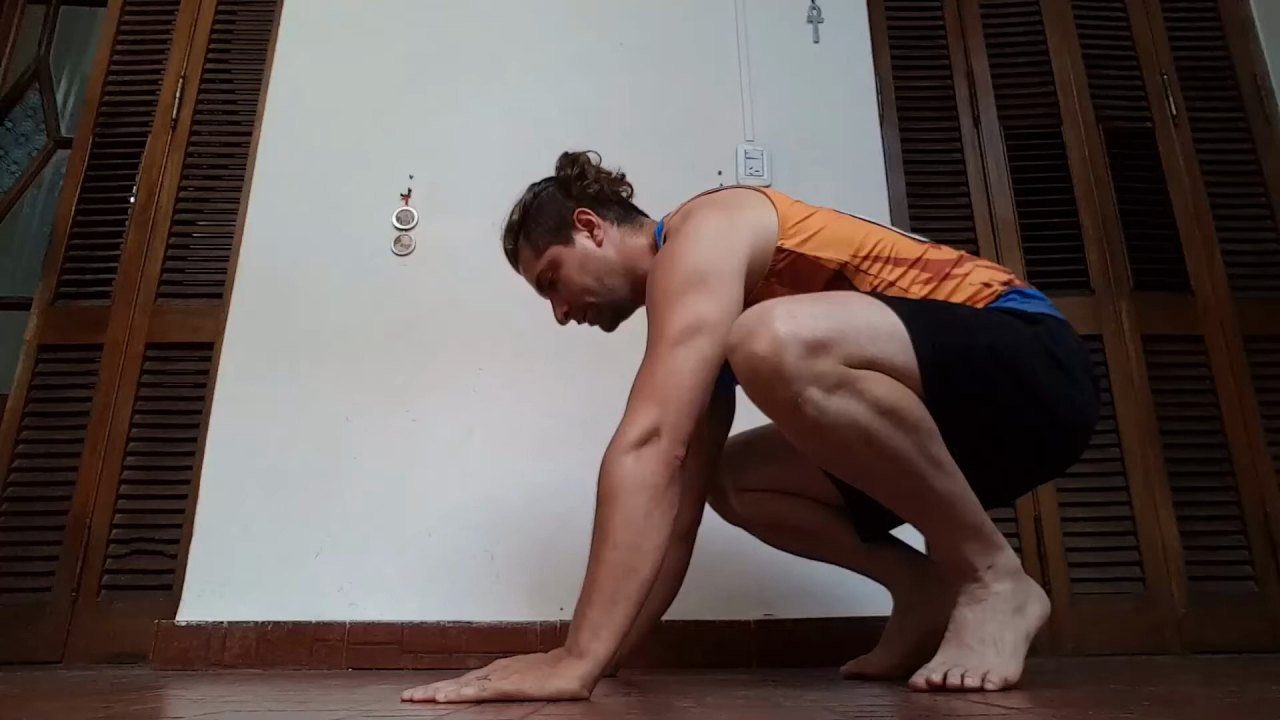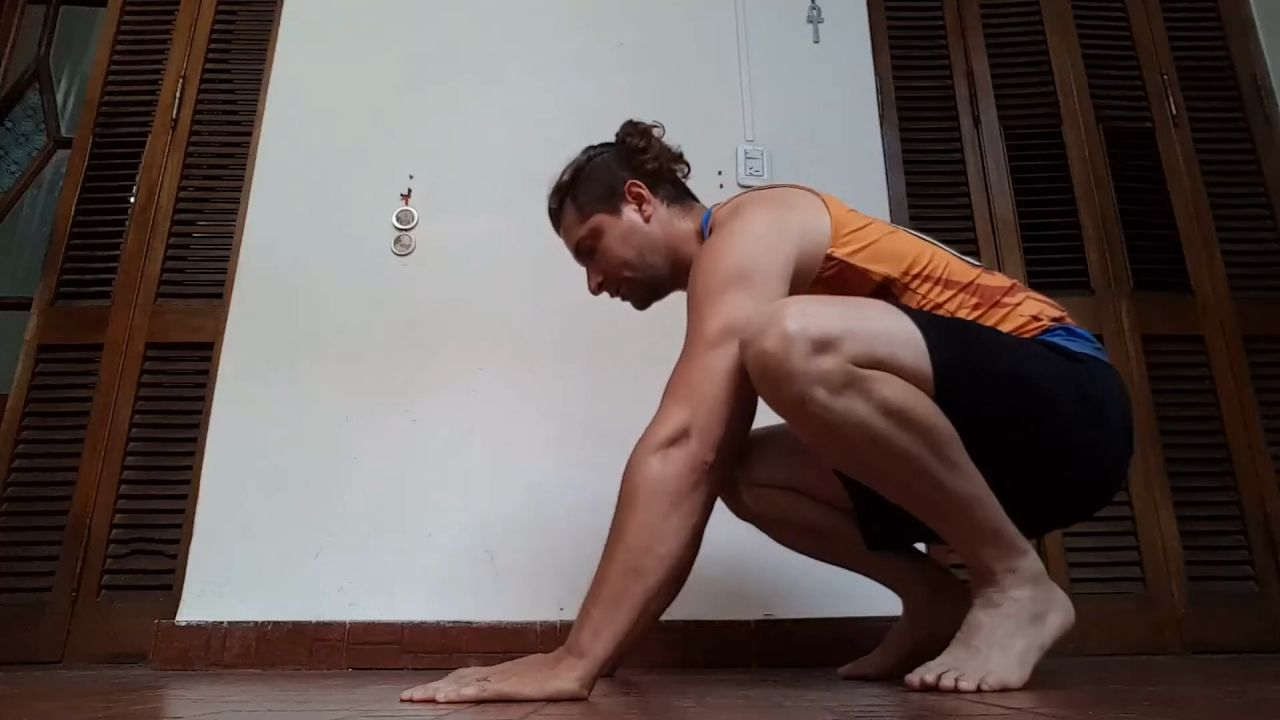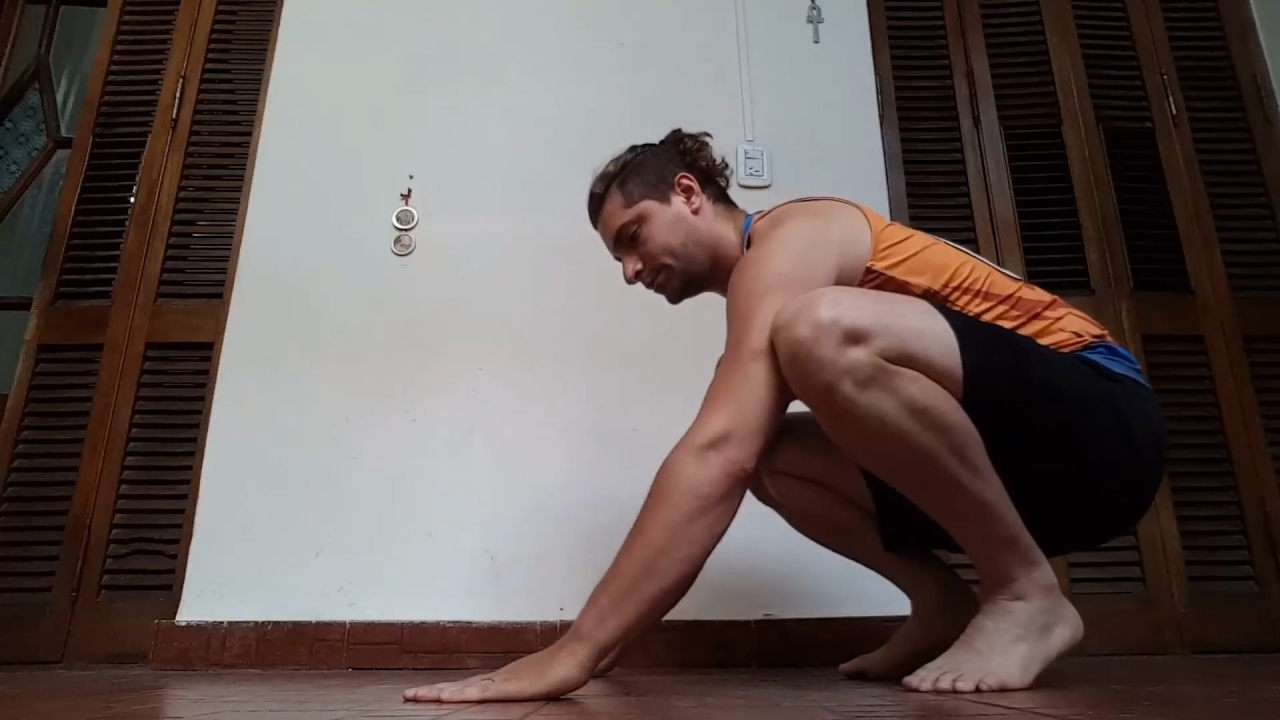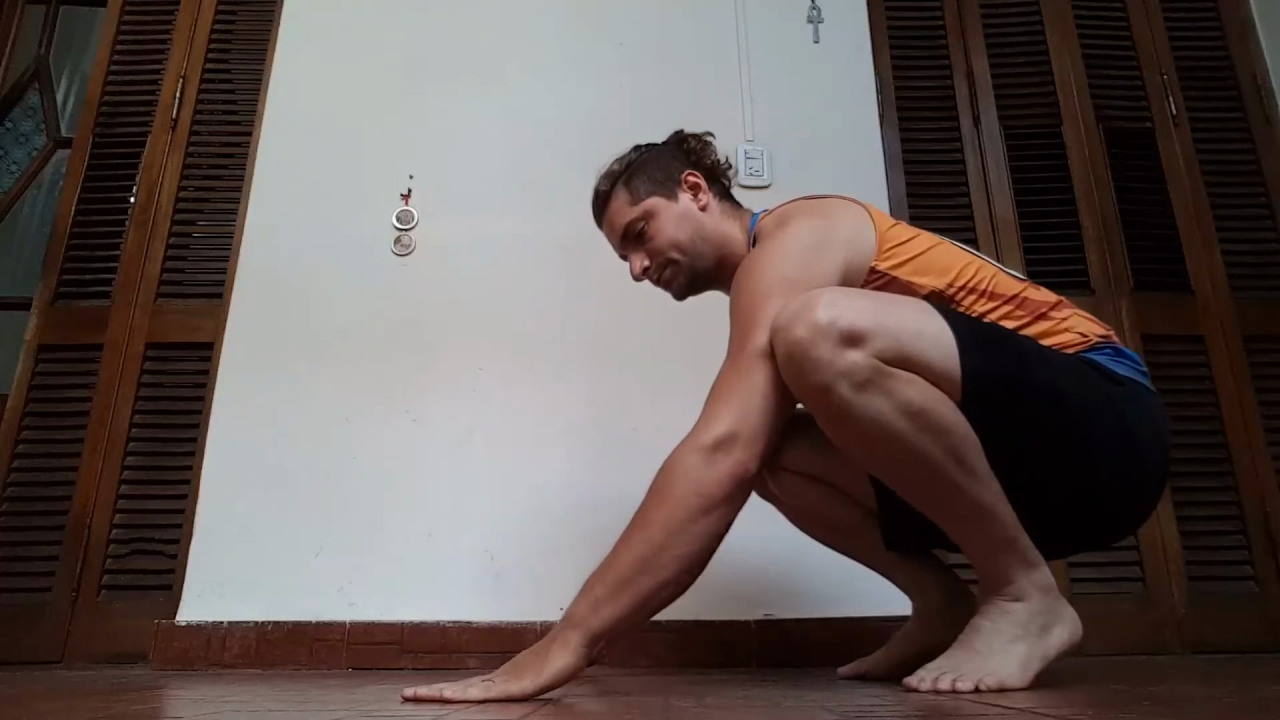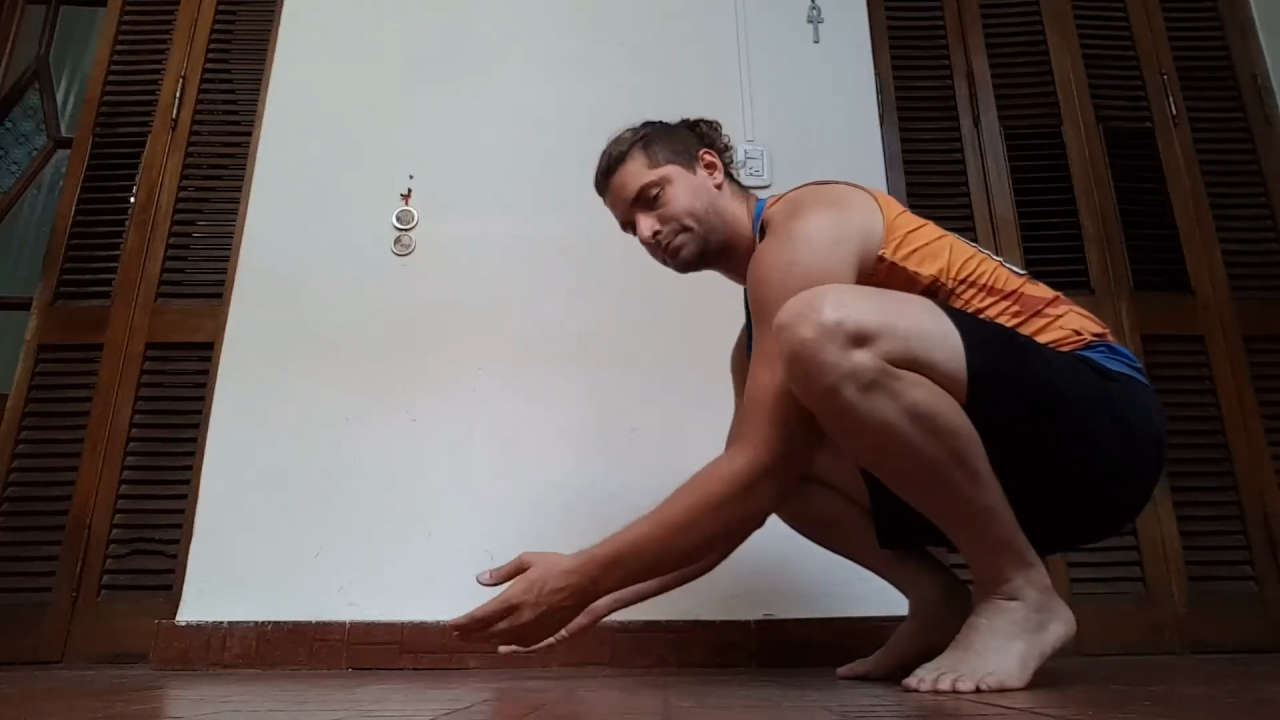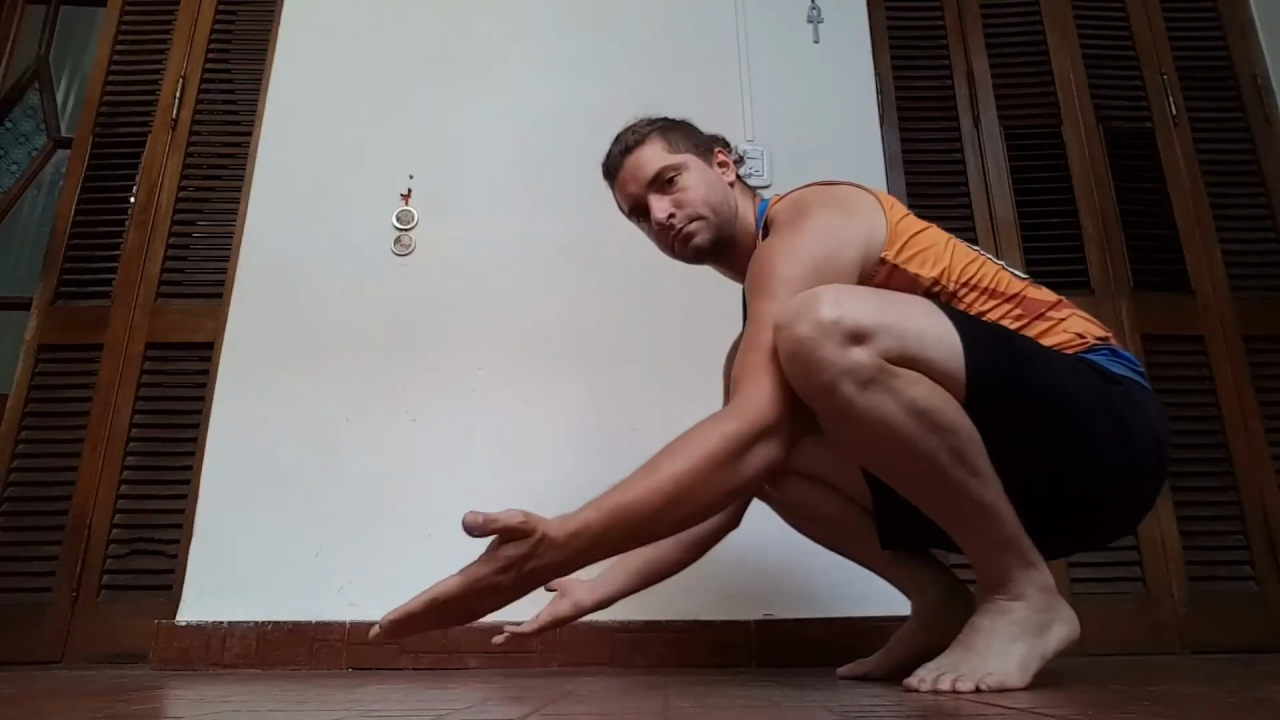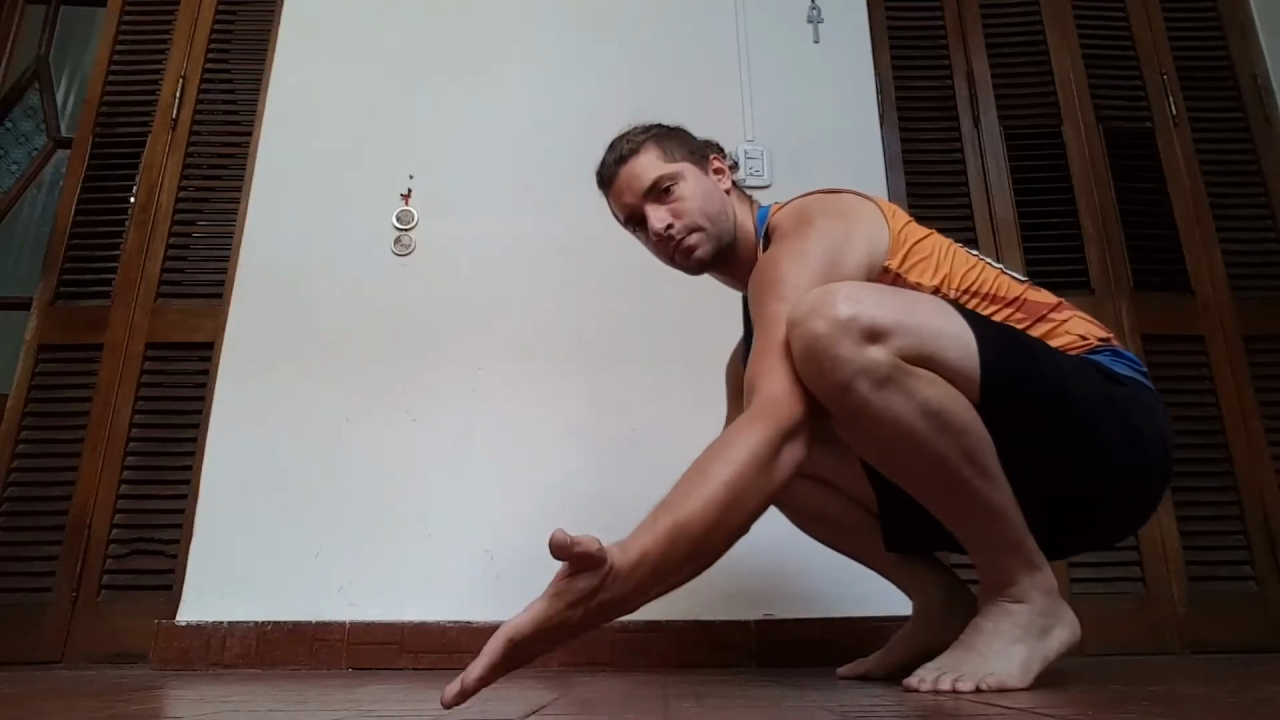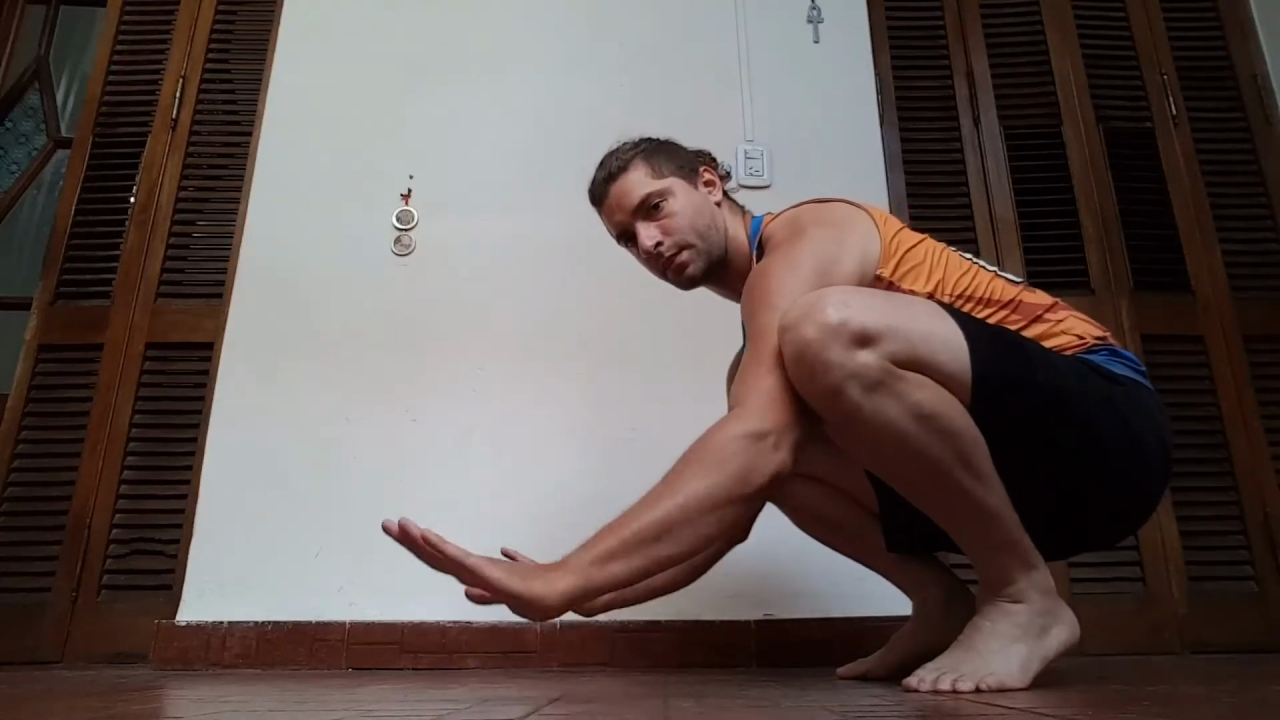
dt=0.4s
person 1, frame 1
left shoulder: (702, 233)
right shoulder: (697, 315)
left elbow: (648, 446)
right elbow: (677, 497)
left wrist: (580, 657)
right wrist: (605, 648)
left hip: (1028, 363)
right hip: (964, 400)
left knee: (780, 342)
right knee: (730, 478)
left ankle: (991, 580)
right ankle: (931, 592)
person 1, frame 2
left shoulder: (747, 230)
right shoulder: (730, 304)
left elbow: (678, 447)
right elbow: (694, 484)
left wrist: (577, 659)
right wrist: (596, 648)
left hip: (1065, 408)
right hip: (990, 450)
left knee: (794, 341)
right knee: (746, 474)
left ankle: (1015, 585)
right ankle: (937, 602)
person 1, frame 3
left shoulder: (787, 240)
right shoulder: (762, 305)
left elbow: (715, 456)
right elbow: (731, 462)
left wrist: (576, 651)
right wrist: (596, 640)
left hip: (1098, 421)
right hip: (1014, 462)
left knee: (825, 329)
left ankle: (1025, 596)
right ankle: (947, 604)
person 1, frame 4
left shoulder: (793, 241)
right shoulder: (764, 319)
left elbow: (717, 455)
right elbow: (723, 486)
left wrist: (568, 640)
right wrist: (594, 626)
left hip: (1103, 421)
right hip: (1014, 455)
left knee: (823, 331)
left ankle: (1023, 596)
right ankle: (947, 606)
person 1, frame 5
left shoulder: (804, 226)
right shoulder: (759, 341)
left elbow: (761, 470)
right elbow: (754, 479)
left wrist: (579, 577)
right wrist: (602, 596)
left hip: (1102, 418)
right hip: (1012, 460)
left knee: (825, 331)
left ankle: (1019, 594)
right ankle: (944, 605)
person 1, frame 6
left shoulder: (809, 222)
right shoulder: (754, 339)
left elbow: (755, 432)
right elbow: (717, 503)
left wrist: (556, 545)
right wrist: (586, 589)
left hip: (1099, 422)
right hip: (1011, 466)
left knee: (824, 326)
left ankle: (1022, 596)
right ankle: (943, 606)
person 1, frame 7
left shoulder: (810, 228)
right shoulder: (759, 343)
left elbow: (777, 433)
right elbow: (723, 508)
left wrist: (610, 577)
right wrist: (600, 594)
left hip: (1106, 425)
right hip: (1011, 473)
left knee: (840, 323)
left ankle: (1025, 598)
right ankle: (944, 605)
person 1, frame 8
left shoulder: (803, 239)
right shoulder: (764, 348)
left elbow: (757, 445)
right elbow: (726, 516)
left wrist: (566, 579)
right wrist: (587, 588)
left hip: (1103, 423)
right hip: (1013, 466)
left knee: (830, 330)
left ankle: (1021, 597)
right ankle: (944, 604)
